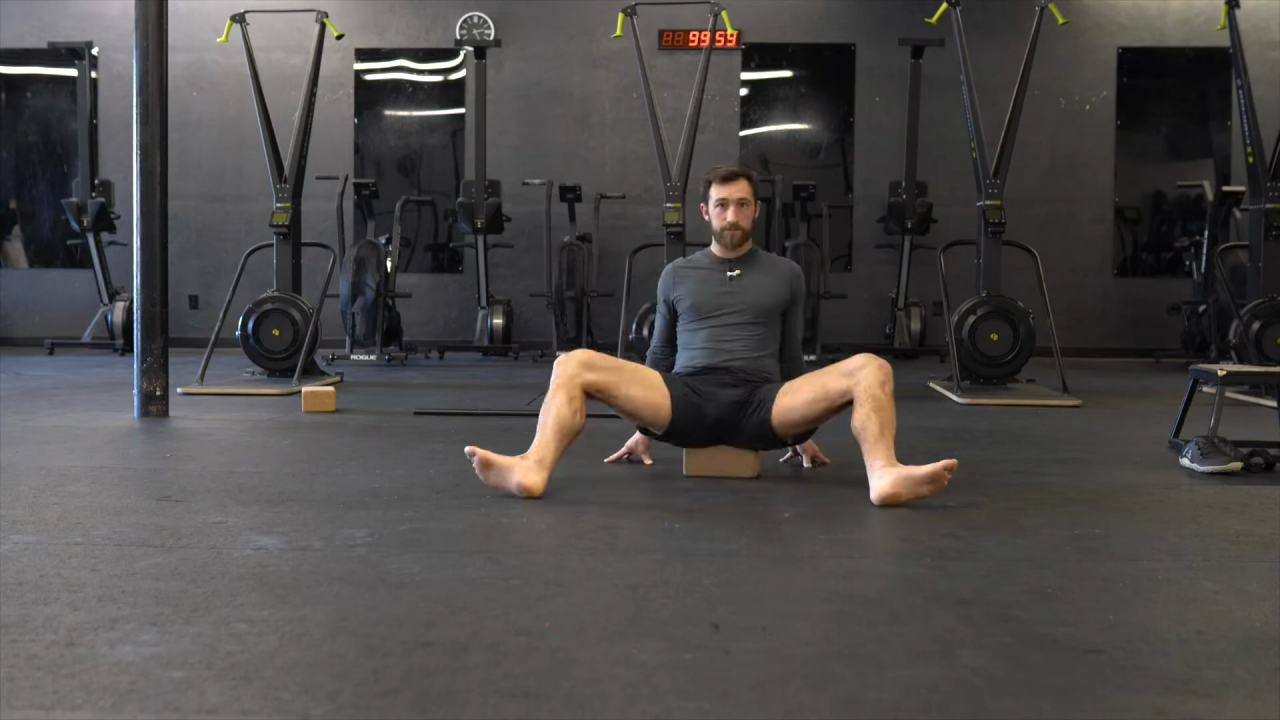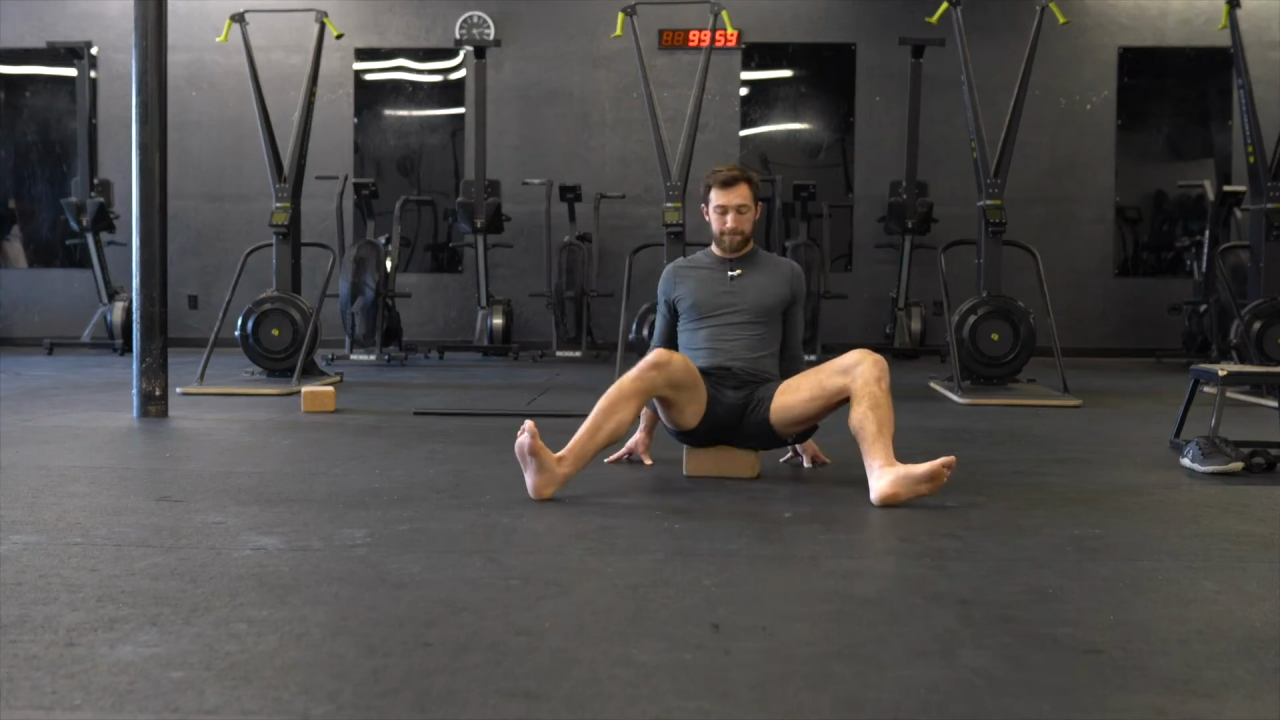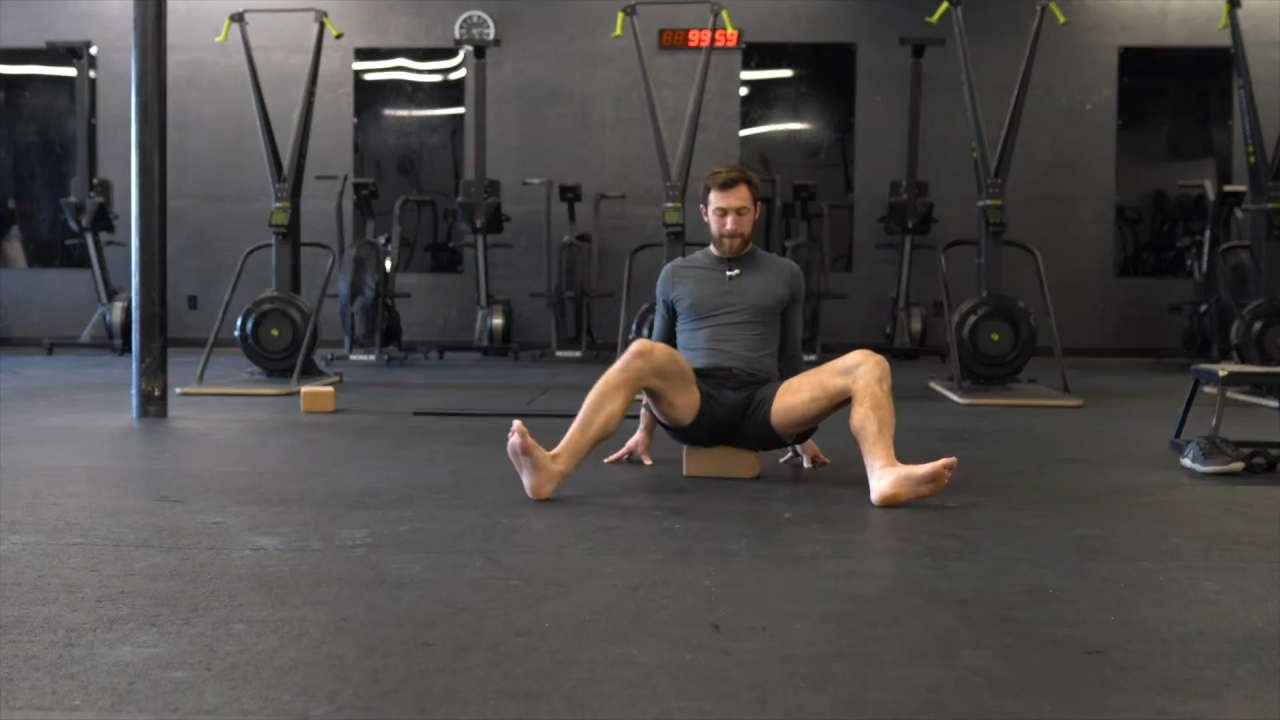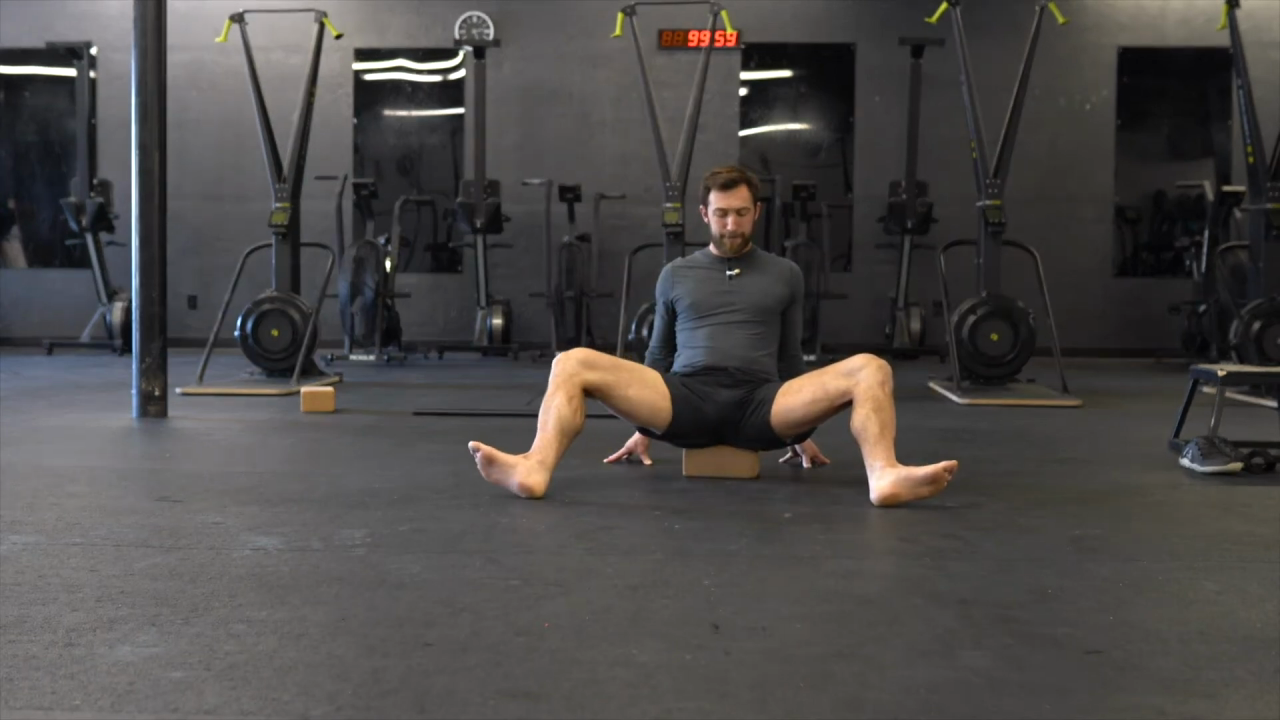
dt=0.7s
person 1, frame 1
left shoulder: (785, 276)
right shoulder: (676, 276)
left elbow: (792, 359)
right elbow: (661, 353)
left wrist: (800, 429)
right wrist: (643, 427)
left hip: (757, 407)
right hip: (688, 404)
left knee: (869, 369)
right knee: (574, 366)
left ankle: (884, 476)
right ankle: (535, 470)
person 1, frame 2
left shoulder: (786, 275)
right shoulder: (678, 274)
right elbow: (659, 349)
left wrist: (801, 430)
right wrist: (645, 429)
left hip: (761, 407)
right hip: (694, 406)
left knee: (867, 364)
right knee: (664, 361)
left ankle: (884, 475)
right ankle: (558, 469)
person 1, frame 3
left shoulder: (785, 274)
right shoulder: (676, 274)
left elbow: (789, 358)
right elbow: (657, 356)
left wrist: (800, 428)
right wrist: (644, 429)
left hip: (761, 407)
right hip: (691, 404)
left knee: (867, 365)
right knee: (644, 354)
left ankle: (884, 475)
right ankle: (554, 469)
person 1, frame 4
left shoulder: (785, 274)
right shoulder: (676, 275)
left elbow: (789, 358)
right elbow: (660, 355)
left wrist: (801, 430)
right wrist: (642, 427)
left hip: (758, 404)
right hip: (687, 401)
left knee: (870, 369)
right knee: (572, 364)
left ankle: (883, 476)
right ankle: (536, 469)
